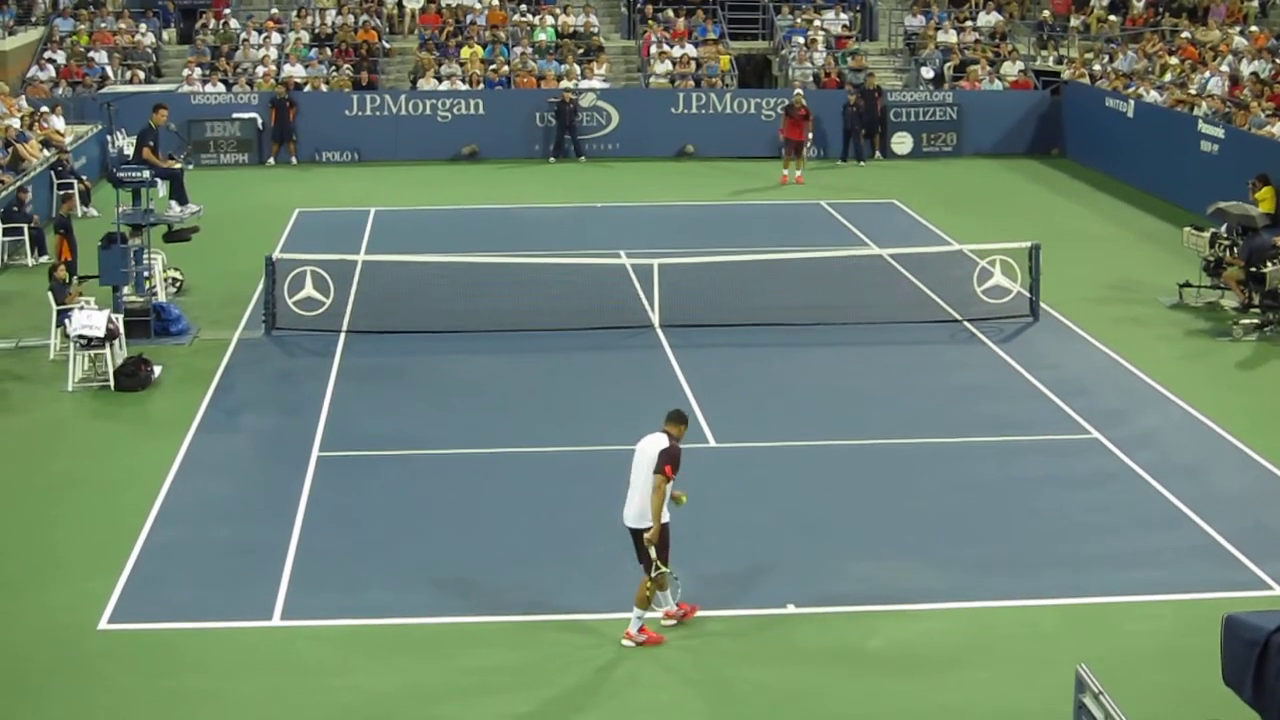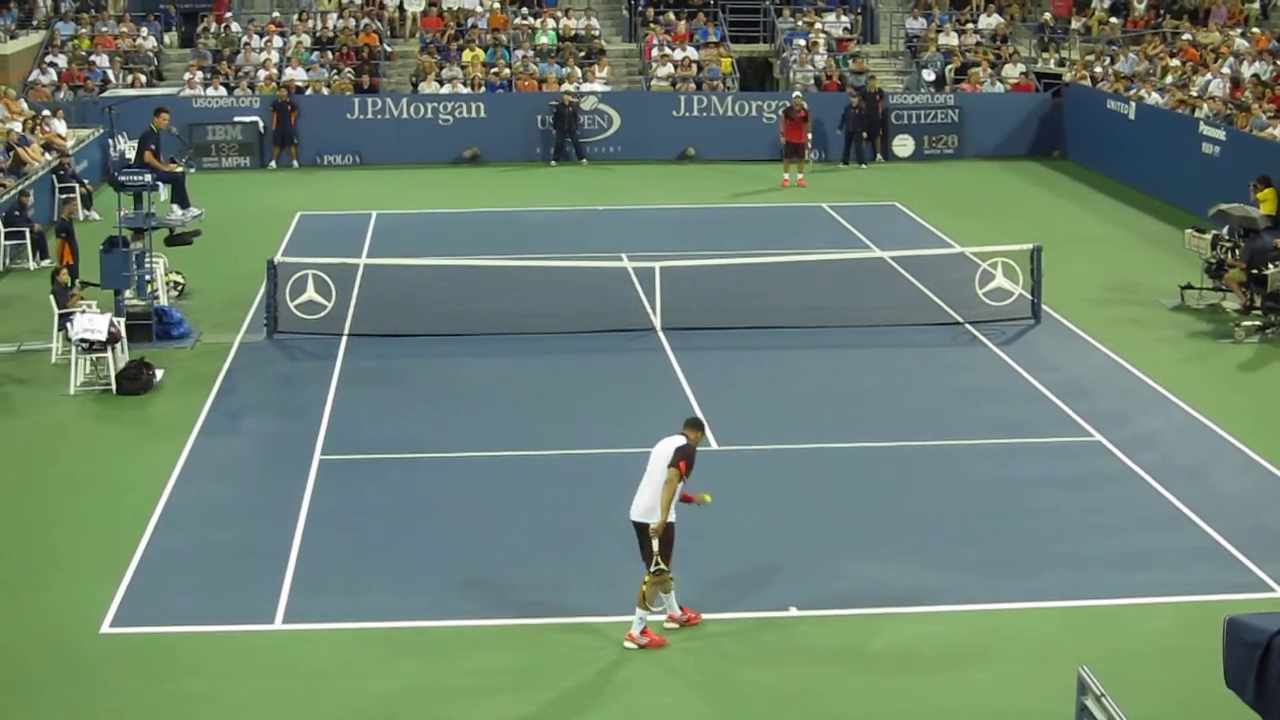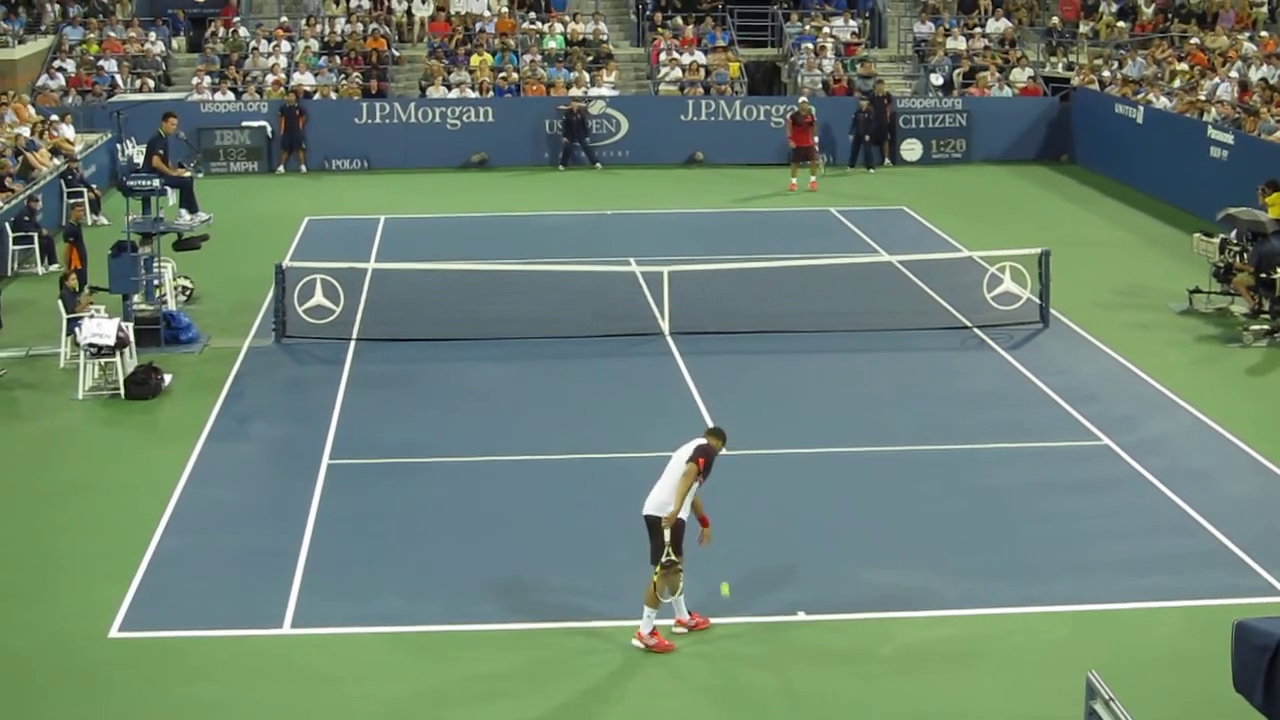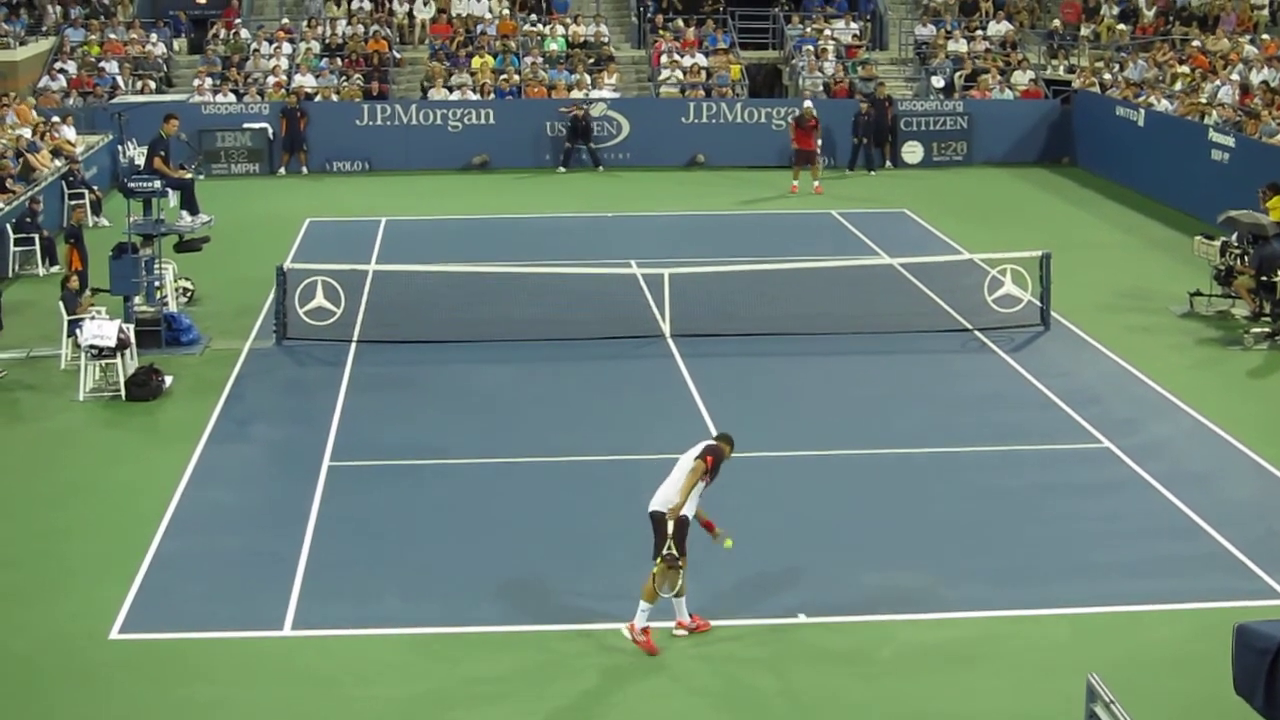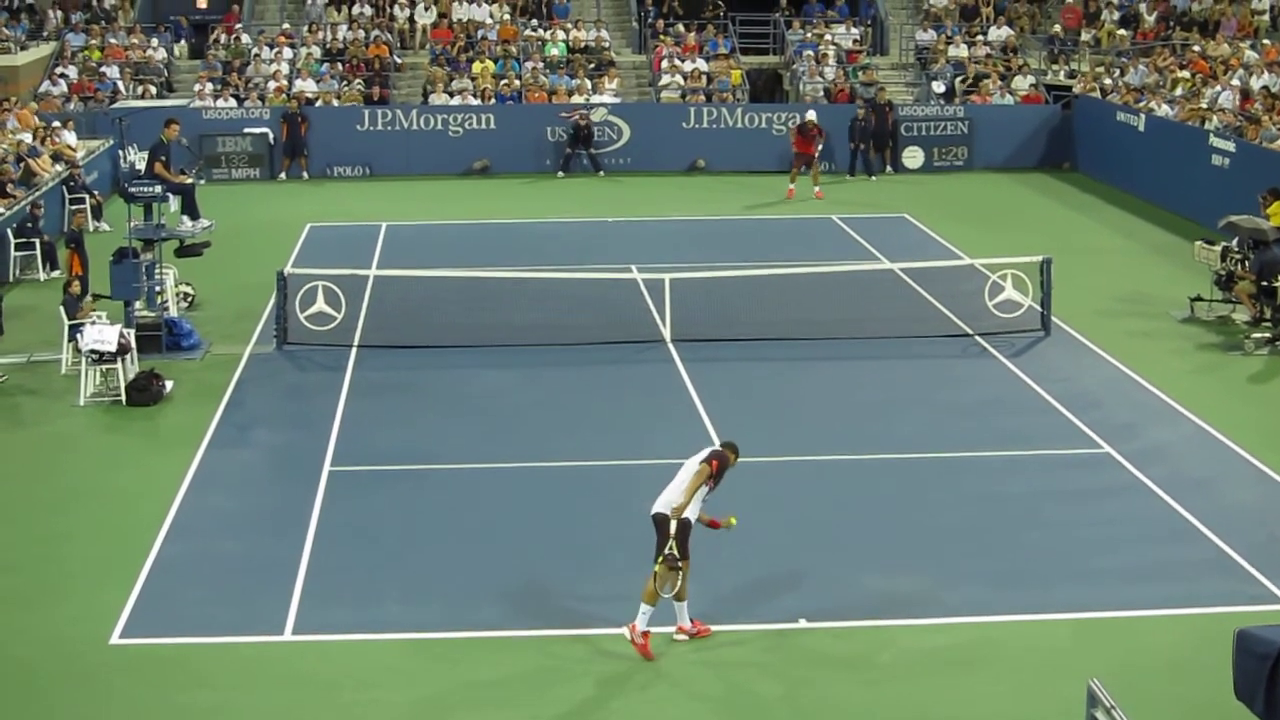
dt=0.2s
person 1, frame 1
left shoulder: (647, 440)
right shoulder: (671, 448)
right elbow: (658, 486)
left wrist: (671, 495)
right wrist: (655, 526)
left hip: (633, 515)
right hip: (648, 520)
left knee: (658, 566)
right knee: (653, 574)
left ankle: (671, 610)
right ankle: (634, 631)
person 1, frame 2
left shoulder: (666, 443)
right shoulder: (686, 448)
right elbow: (671, 480)
left wrist: (690, 498)
right wrist: (662, 518)
left hip: (640, 511)
right hip: (653, 517)
left knee: (663, 565)
right knee: (655, 574)
left ankle: (675, 613)
right ankle: (636, 633)
person 1, frame 3
left shoulder: (690, 447)
right shoulder: (706, 449)
right elbow: (688, 475)
left wrist: (705, 524)
right wrist: (676, 510)
left hip: (655, 509)
right hip: (666, 513)
left knee: (674, 565)
right knee: (664, 570)
left ankle: (683, 618)
right ankle: (645, 632)
person 1, frame 4
left shoulder: (700, 451)
right shoulder: (714, 450)
left elbow: (693, 502)
right elbow: (695, 471)
left wrist: (711, 529)
right wrist: (680, 503)
left hip: (663, 508)
right hip: (671, 511)
left knee: (678, 564)
left ankle: (683, 620)
right ankle: (638, 626)
person 1, frame 5
left shoulder: (706, 457)
right shoulder: (719, 456)
left elbow: (695, 509)
right elbow: (701, 474)
left wrist: (718, 524)
right wrist: (685, 503)
left hip: (668, 511)
right hip: (673, 513)
left knee: (681, 567)
left ankle: (684, 625)
right ankle: (638, 628)
